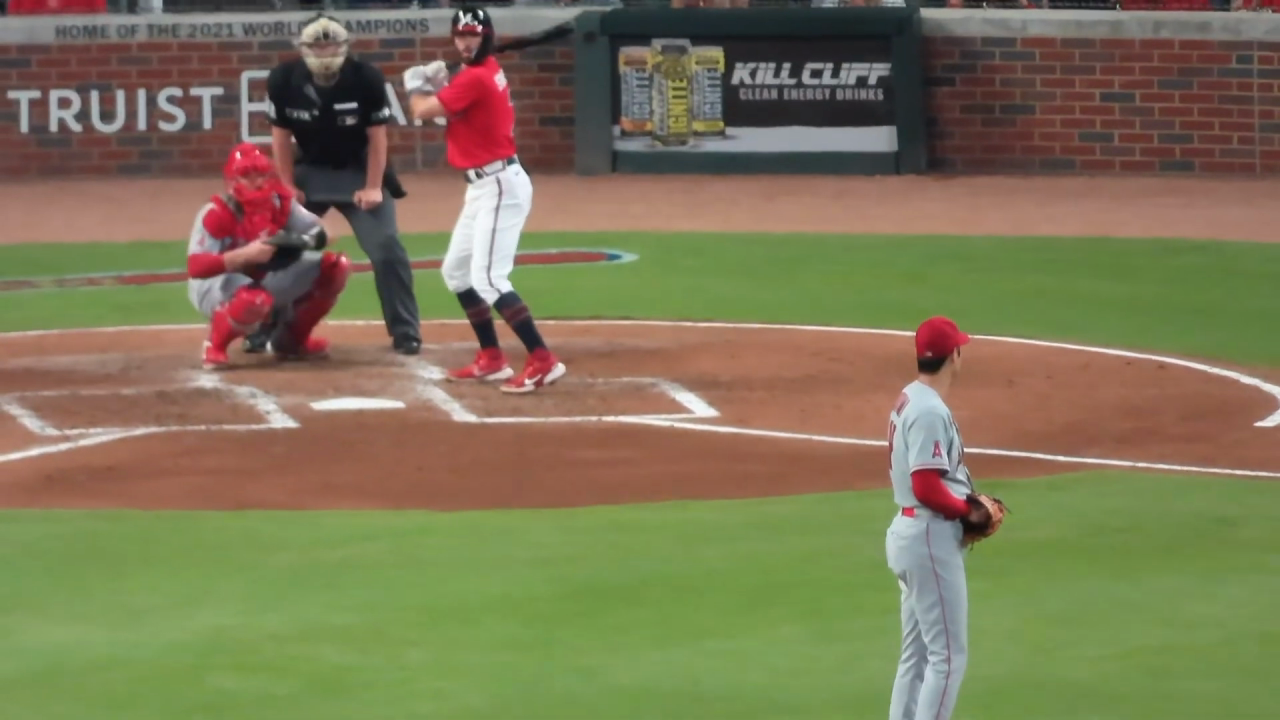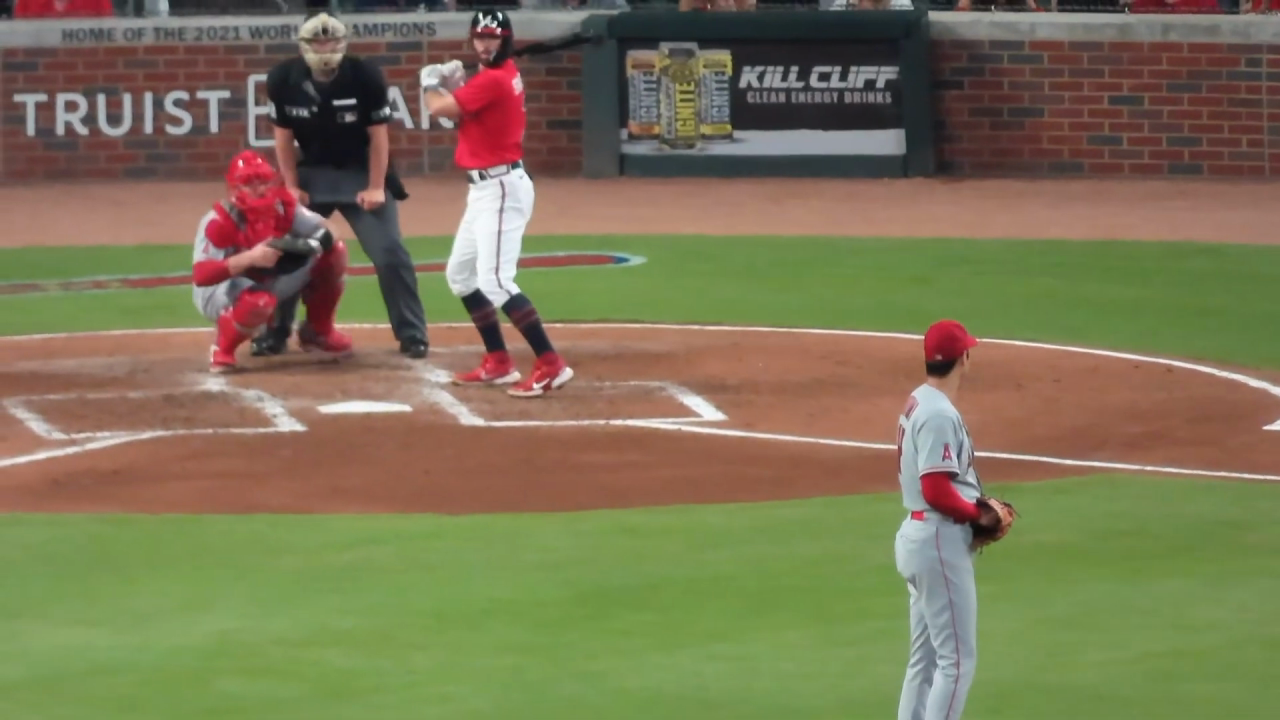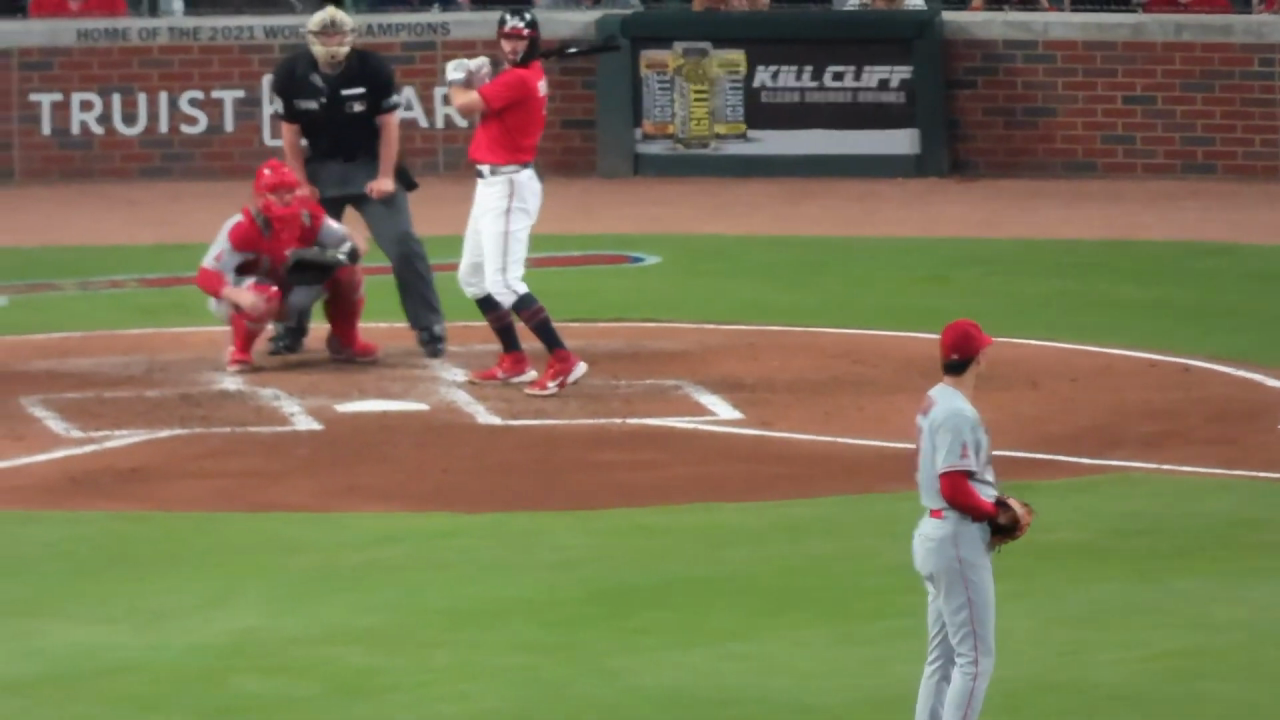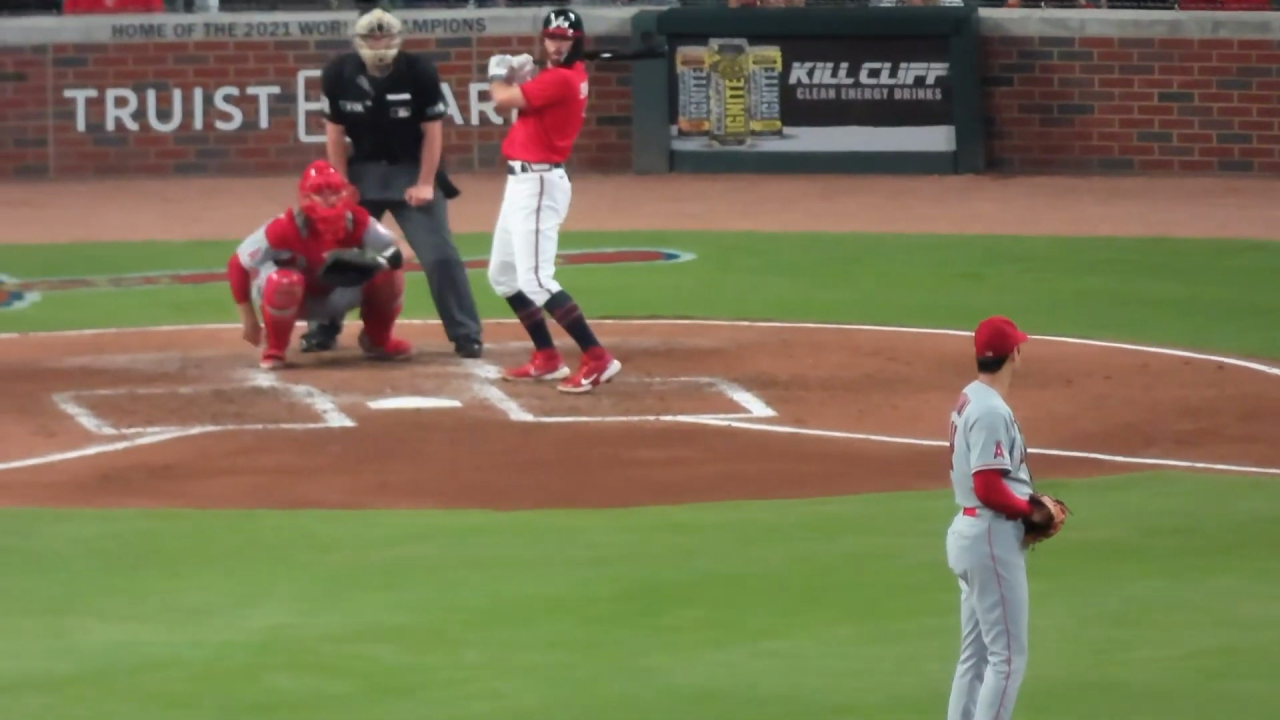
dt=0.2s
person 1, frame 1
left shoulder: (909, 399)
right shoulder: (931, 410)
right elbow: (927, 488)
left wrist: (963, 507)
right wrist: (969, 511)
left hip: (911, 531)
right hip: (930, 537)
left knee: (917, 654)
right knee: (948, 654)
person 1, frame 2
left shoulder: (918, 402)
right shoulder: (940, 414)
right elbow: (936, 491)
left wrist: (973, 511)
right wrist: (979, 514)
left hip: (919, 535)
right hip: (938, 540)
left knee: (926, 658)
right knee: (956, 659)
person 1, frame 3
left shoulder: (935, 401)
right shoulder: (958, 412)
right elbow: (955, 490)
left wrist: (992, 509)
right wrist: (999, 512)
left hip: (938, 533)
right hip: (957, 539)
left knee: (943, 656)
right knee: (975, 657)
person 1, frame 4
left shoulder: (969, 399)
right shoulder: (992, 410)
right elbow: (989, 488)
left wrist: (1025, 507)
right wrist: (1032, 510)
left hip: (970, 531)
right hip: (990, 537)
left knee: (976, 654)
right knee: (1008, 655)
person 2, frame 1
left shoulder: (476, 77)
right shoulder: (483, 72)
left elbow: (423, 111)
right elbow: (455, 108)
left wrist: (415, 84)
right wrist: (439, 85)
left hip: (499, 185)
right hip: (485, 186)
left knee: (487, 279)
right knee: (456, 271)
left ankle: (543, 361)
right ankle: (491, 359)
person 2, frame 2
left shoulder: (493, 79)
right shoulder: (498, 74)
left elbow: (439, 109)
right elbow: (467, 110)
left wrist: (430, 83)
right wrist: (455, 85)
left hip: (501, 188)
right hip: (487, 188)
left knee: (494, 282)
right knee: (460, 274)
left ankle: (550, 364)
right ankle: (498, 362)
person 2, frame 3
left shoulder: (519, 79)
right shoulder: (523, 75)
left elbow: (463, 104)
right elbow: (487, 104)
left wrist: (455, 78)
right wrist: (480, 81)
left hip: (508, 186)
right hip: (494, 185)
left knee: (502, 282)
right knee: (472, 277)
left ankle: (563, 360)
right ankle: (515, 361)
person 2, frame 4
left shoulder: (561, 79)
right shoulder: (561, 75)
left elbow: (503, 99)
right elbow: (528, 100)
left wrist: (498, 73)
right wrist: (521, 77)
left hip: (538, 184)
right hip: (523, 182)
left knee: (535, 281)
right knee: (502, 275)
left ankle: (597, 357)
right ankle: (547, 358)
person 3, frame 1
left shoulder: (366, 78)
right shoulder: (283, 79)
left elbow: (377, 137)
right elbow: (281, 136)
left wrist: (373, 187)
right wrist: (289, 187)
left hip: (358, 172)
right hip: (308, 171)
left knee: (387, 250)
left ankle: (406, 331)
right ankle: (267, 328)
person 3, frame 2
left shoulder: (366, 76)
right shoulder: (283, 78)
left elbow: (378, 135)
right elbow: (283, 136)
left wrist: (376, 187)
right wrist: (292, 188)
left hip: (360, 173)
right hip: (311, 173)
left knee: (389, 253)
left ankle: (412, 334)
right ankle: (274, 332)
person 3, frame 3
left shoulder: (373, 68)
right shoulder: (290, 73)
left elbow: (388, 124)
right elbow: (290, 131)
left wrist: (386, 177)
right wrist: (302, 183)
left hip: (370, 166)
right hip: (321, 168)
left knee: (403, 244)
left ankle: (430, 327)
right ankle: (290, 330)
person 3, frame 4
left shoulder: (420, 72)
right shoulder: (338, 74)
left elbow: (432, 131)
right elbow: (335, 131)
left wrist: (426, 184)
left hip: (411, 171)
right hip: (364, 170)
left knee: (439, 253)
left ankle: (467, 333)
right ankle: (324, 328)
person 4, frame 1
left shoulder: (280, 201)
right shoulder: (216, 215)
left elbow: (322, 234)
right elbow: (195, 267)
right wrist: (245, 254)
left hip: (265, 280)
left knee: (337, 267)
right knee: (255, 301)
left ankle: (291, 339)
right ankle: (215, 346)
person 4, frame 2
left shoulder: (283, 205)
right shoulder: (219, 222)
left elbow: (328, 235)
right elbow: (201, 275)
left wrist: (310, 246)
right wrist: (249, 258)
left hip: (269, 281)
left knee: (336, 252)
right knee: (259, 301)
left ankle: (318, 333)
right ankle: (223, 348)
person 4, frame 3
left shoulder: (310, 217)
right shoulder: (242, 228)
left elbow: (357, 245)
right elbow: (205, 277)
right wrist: (240, 296)
left hip: (289, 293)
right hip: (241, 297)
left knee: (346, 270)
right knee: (265, 295)
left ankle: (345, 343)
right ankle: (239, 349)
person 4, frame 4
left shoulder: (357, 221)
right shoulder: (283, 228)
left elbow: (402, 252)
right elbow: (237, 265)
left wrist: (382, 261)
right wrist: (249, 321)
left hip: (334, 296)
right hip: (286, 296)
left knee: (388, 274)
right knee: (284, 281)
left ankle: (377, 341)
right ankle: (274, 347)
